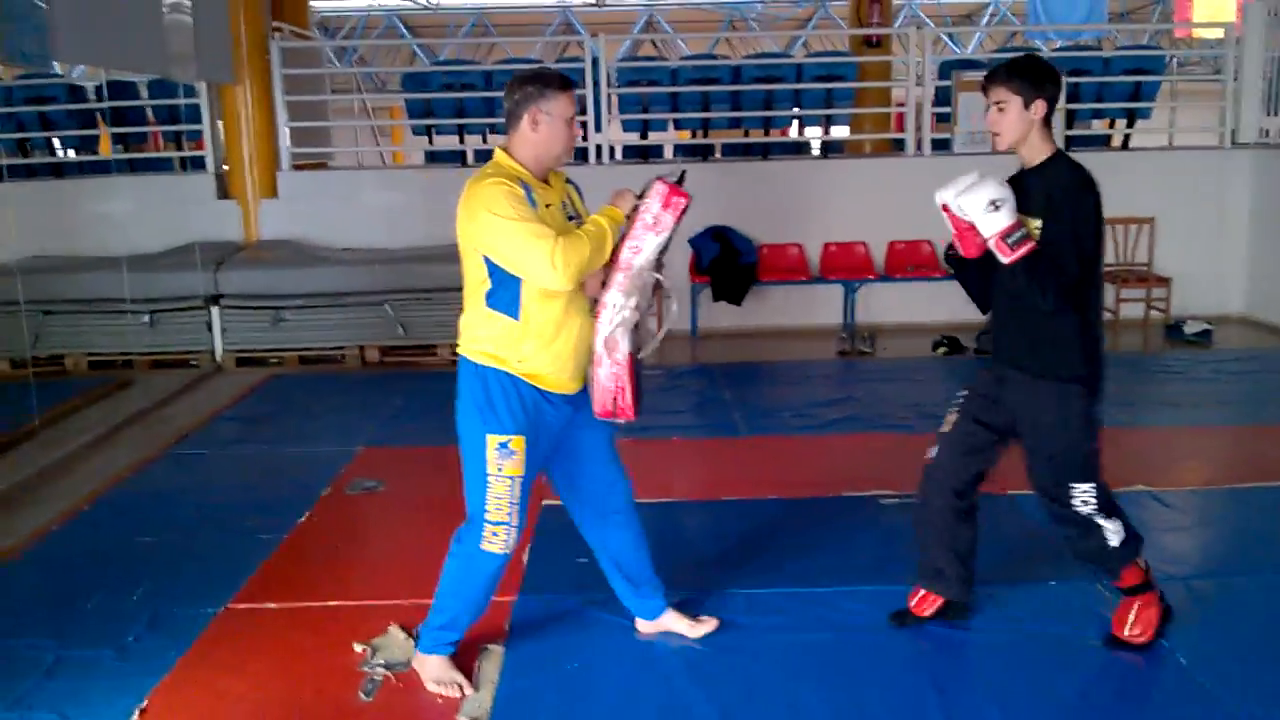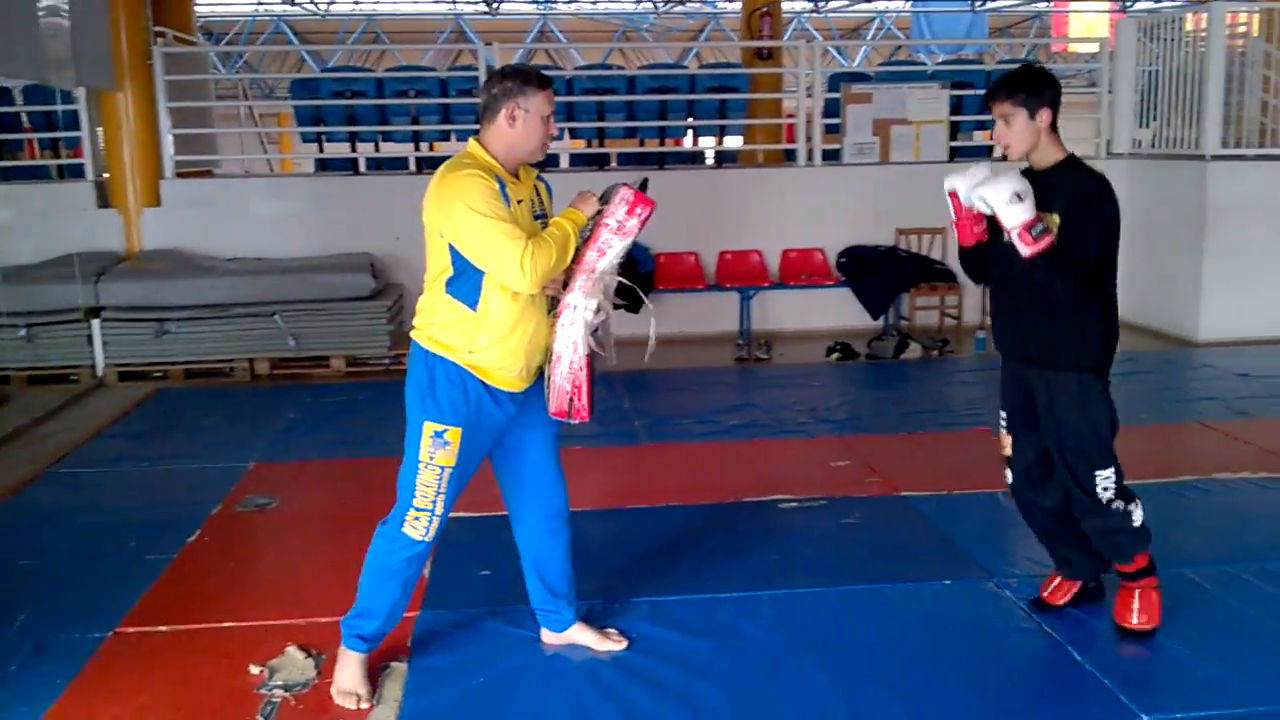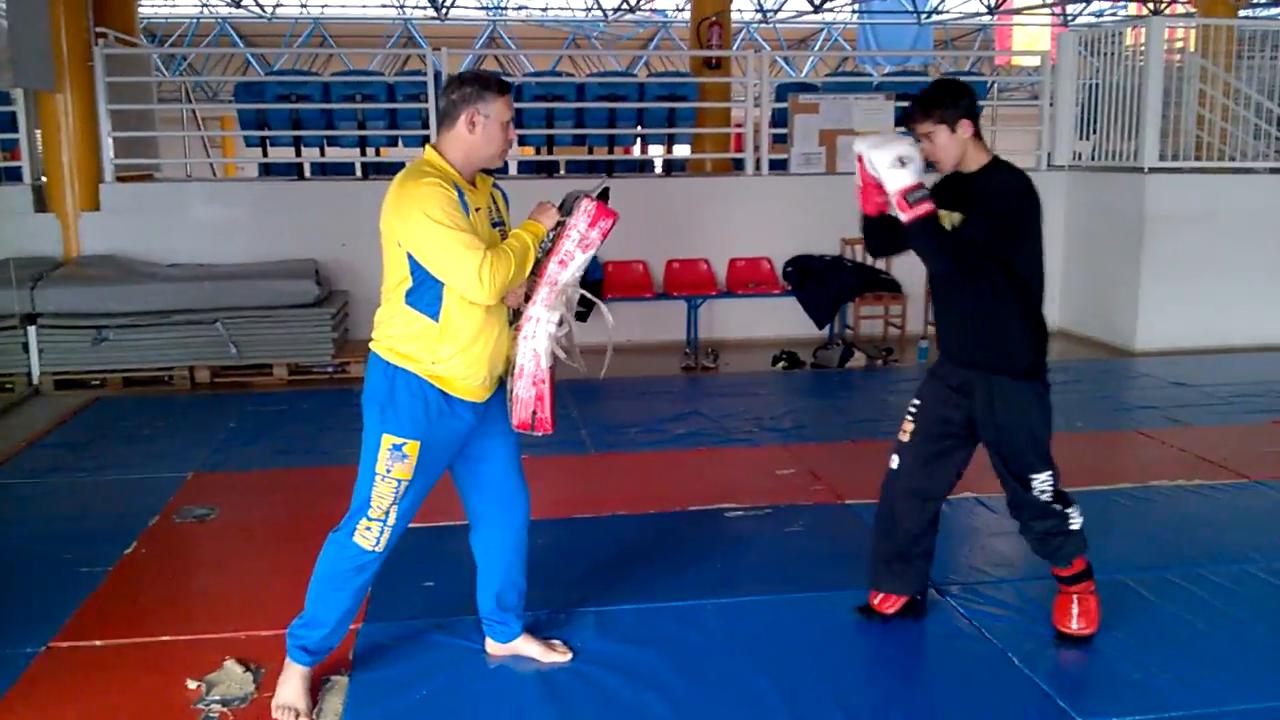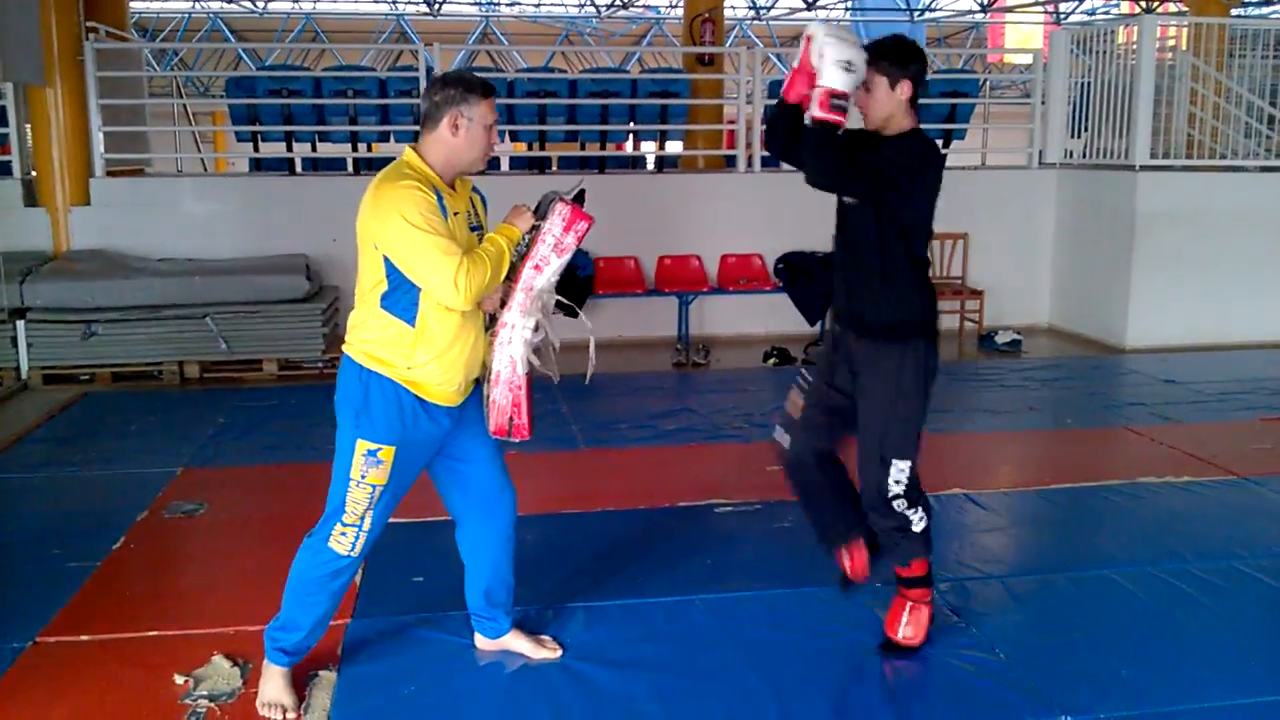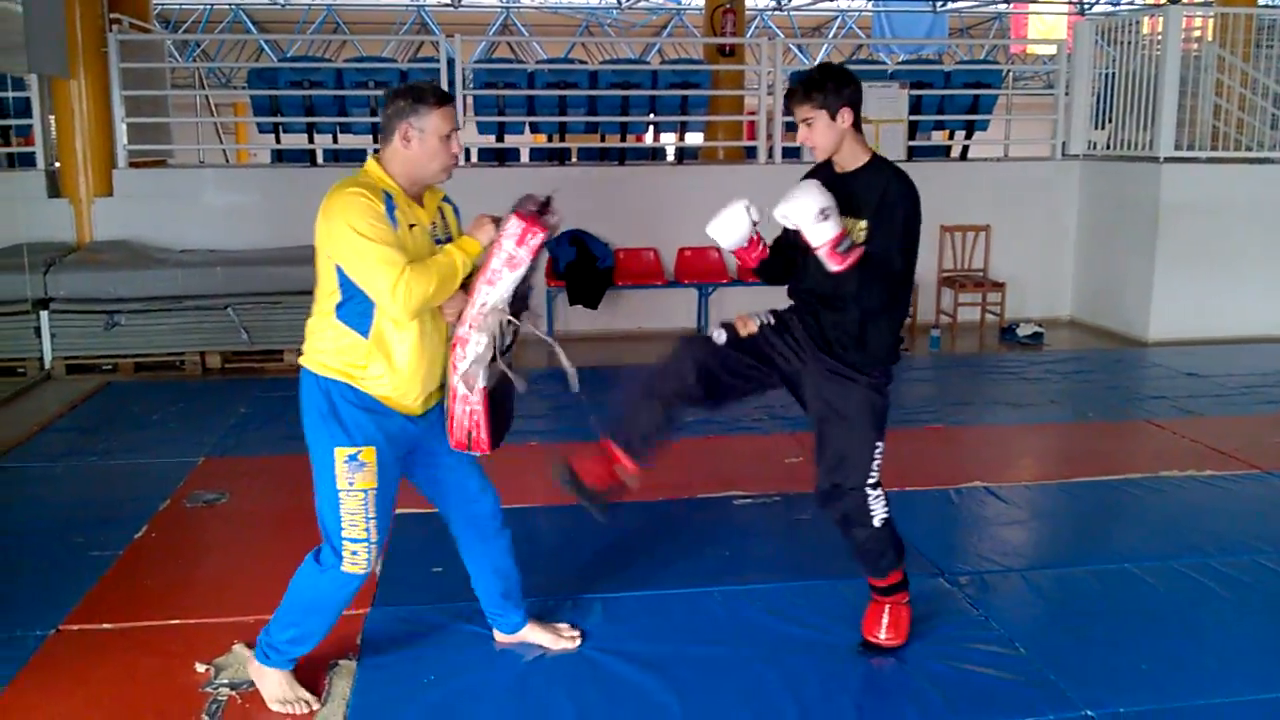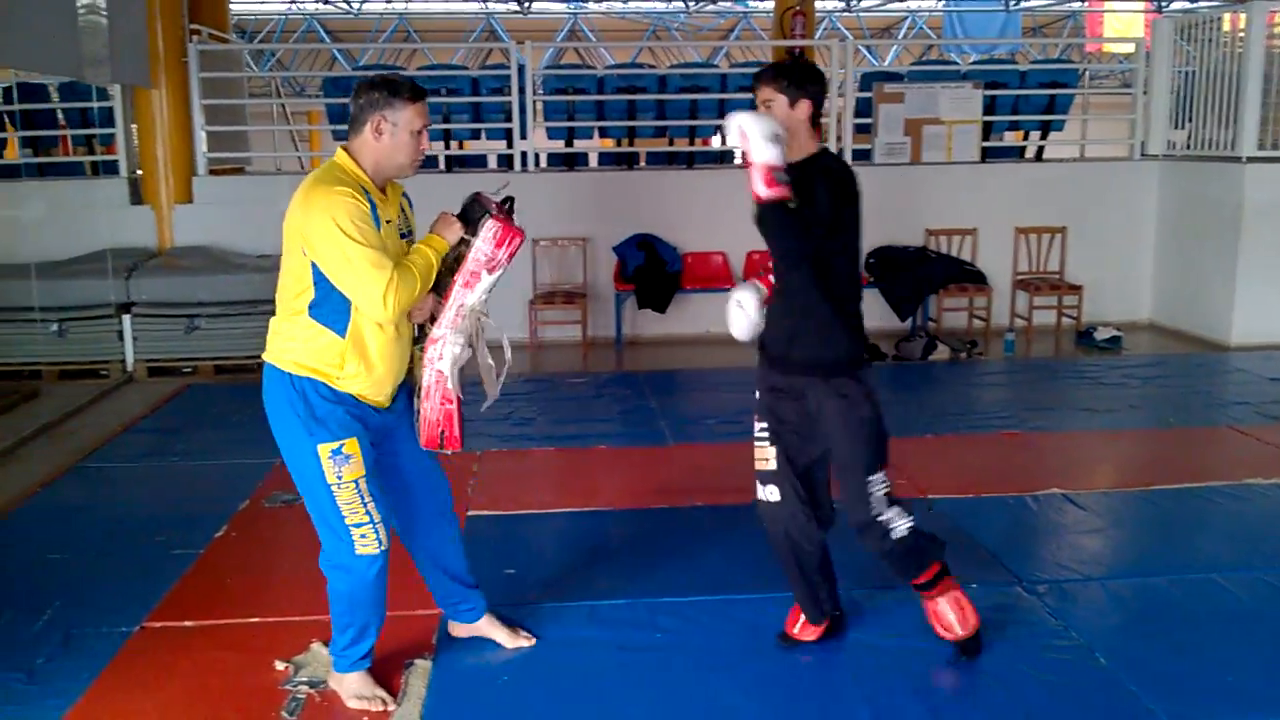
dt=0.4s
person 1, frame 1
left shoulder: (558, 187)
right shoulder: (492, 194)
left elbow: (578, 268)
right elbow: (557, 267)
left wrist: (608, 269)
right wrist: (610, 216)
left hip: (568, 382)
right hip: (503, 385)
left knee: (608, 501)
right knee: (493, 529)
left ankle: (650, 610)
right ankle: (434, 647)
person 1, frame 2
left shoulder: (528, 182)
right shoulder: (462, 184)
left elbow: (541, 269)
right elbow: (525, 267)
left wrist: (572, 267)
right wrist: (574, 218)
left hip: (520, 377)
right hip: (455, 376)
left knee: (544, 503)
right knee: (417, 519)
left ankle: (558, 621)
right ankle: (357, 644)
person 1, frame 3
left shoulder: (484, 190)
right shoulder: (420, 192)
right elbow: (484, 278)
left wrist: (529, 277)
right wrist: (533, 230)
left hip: (479, 388)
right hip: (415, 389)
left knee: (505, 512)
right knee: (370, 531)
left ankle: (504, 632)
right ankle: (301, 659)
person 1, frame 4
left shoulder: (463, 194)
right shoulder: (399, 194)
left elbow: (476, 282)
right elbow: (458, 284)
left wrist: (500, 288)
right wrist: (507, 233)
left hip: (455, 391)
right hip: (387, 392)
left knee: (491, 508)
right knee: (346, 534)
left ankle: (494, 628)
right ankle: (280, 657)
person 1, frame 5
left shoulder: (436, 207)
right shoulder: (353, 203)
left elbow: (447, 292)
right elbow: (410, 291)
left wrist: (463, 301)
right wrist: (470, 246)
left hip: (417, 400)
right hip: (349, 401)
left knee: (475, 509)
right knee: (352, 551)
left ankle: (511, 620)
right ankle: (272, 659)
person 1, frame 6
left shoulder: (388, 194)
right shoulder: (330, 199)
right elbow: (386, 297)
left wrist: (425, 297)
right wrist: (437, 242)
left hip: (377, 391)
right hip: (314, 394)
left knee: (427, 499)
right knee: (361, 538)
left ankle: (467, 613)
right ankle: (348, 666)
person 2, frame 1
left shoulder: (1071, 188)
right shoulder: (1010, 187)
left elbow: (1057, 294)
left wrist: (1009, 241)
right wrist: (967, 246)
left hip: (1061, 377)
right hip: (1007, 368)
left knee: (1075, 504)
right knee: (943, 479)
left ankle: (1144, 596)
right ankle: (941, 590)
person 2, frame 2
left shoulder: (1087, 190)
right shoulder: (1015, 184)
left elbow: (1074, 286)
right elbow: (983, 271)
left wrist: (1025, 231)
right wrist: (972, 229)
left hip: (1073, 369)
right hip: (1018, 364)
left knee: (1095, 486)
right knee: (1029, 485)
left ankle: (1138, 579)
right ankle: (1079, 573)
person 2, frame 3
left shoulder: (1009, 191)
right shoulder: (947, 187)
left elbow: (949, 259)
right elbow: (880, 245)
left wrist: (907, 194)
right wrist: (875, 191)
left hip: (1011, 372)
right hip: (954, 367)
left knee: (1031, 491)
right knee: (908, 480)
left ankle: (1076, 583)
right ankle: (899, 589)
person 2, frame 4
left shoulder: (917, 154)
right shoulder: (866, 144)
left elbow: (832, 176)
right elbow: (782, 144)
left wrist: (828, 101)
right wrist: (801, 81)
left hip: (897, 341)
right hip: (849, 329)
left knee: (888, 475)
right knee: (802, 448)
left ankle: (914, 590)
right ankle: (852, 539)
person 2, frame 5
left shoulder: (894, 192)
right shoulder: (815, 183)
left elbow: (887, 294)
right elbow: (782, 270)
left wrist: (835, 244)
right wrist: (753, 248)
left hip: (856, 364)
right hip: (798, 335)
left knee: (854, 493)
right knee: (695, 358)
left ankle: (890, 593)
right ankle: (618, 459)
person 2, frame 6
left shoulder: (832, 179)
right shoulder: (786, 174)
left elbow: (801, 252)
left wrist: (769, 184)
right wrist: (763, 296)
left hip: (833, 372)
right hip: (781, 369)
left knee: (866, 502)
right knee: (781, 502)
left ankle: (936, 582)
right ankle: (817, 608)
